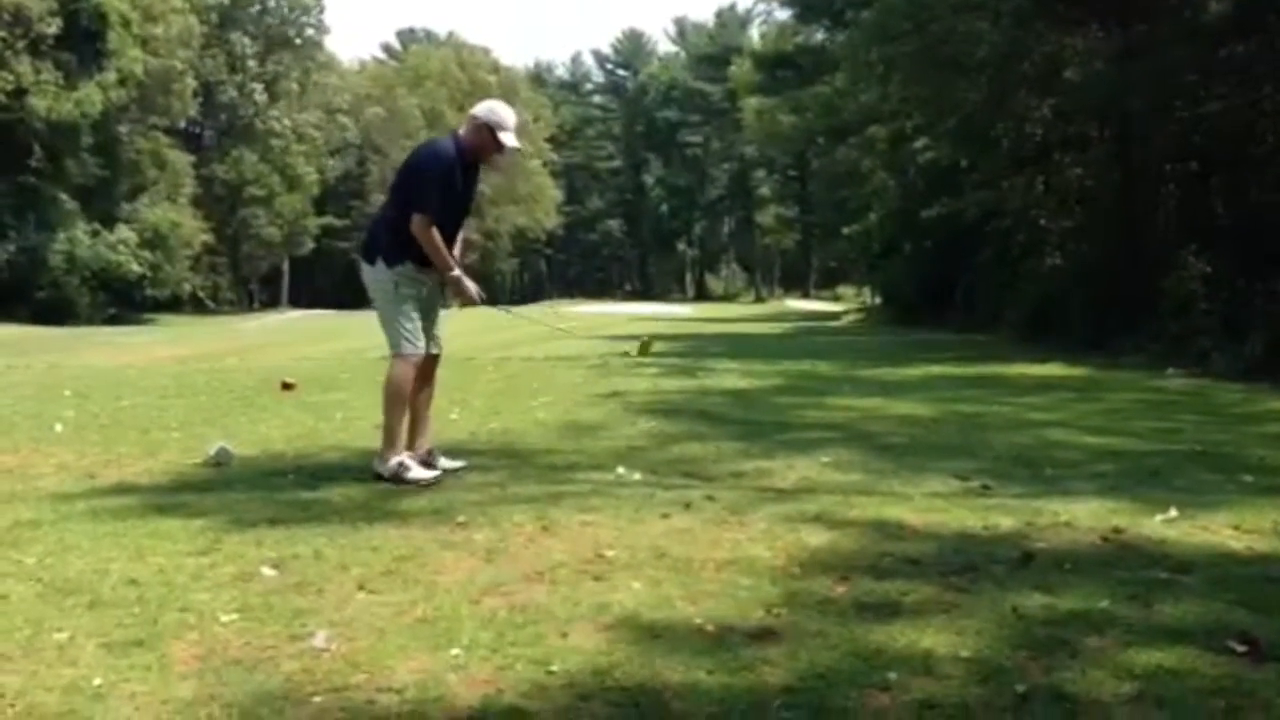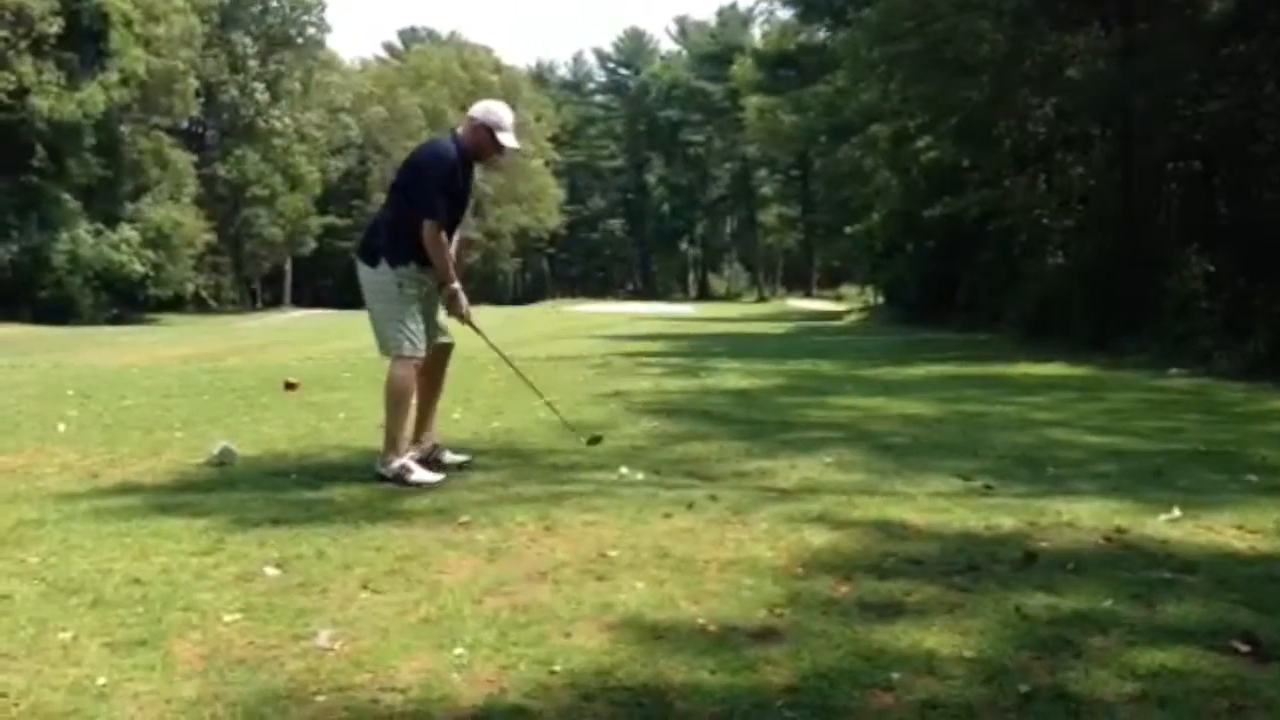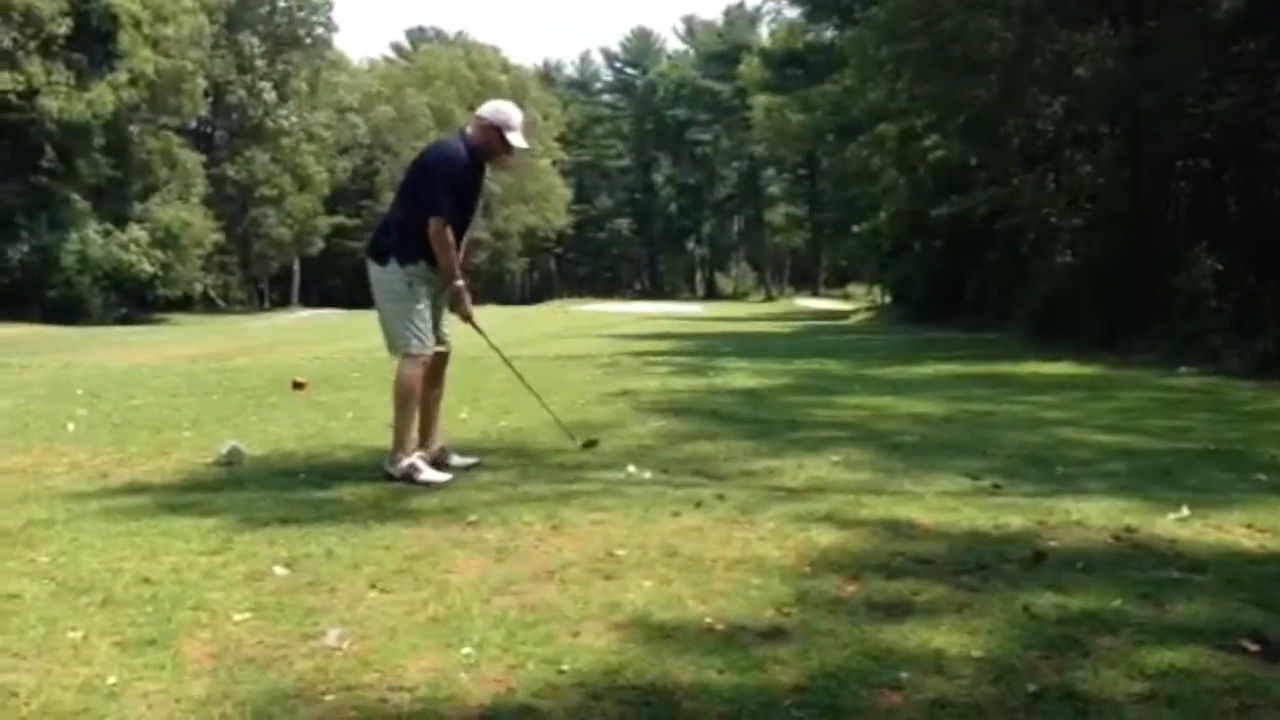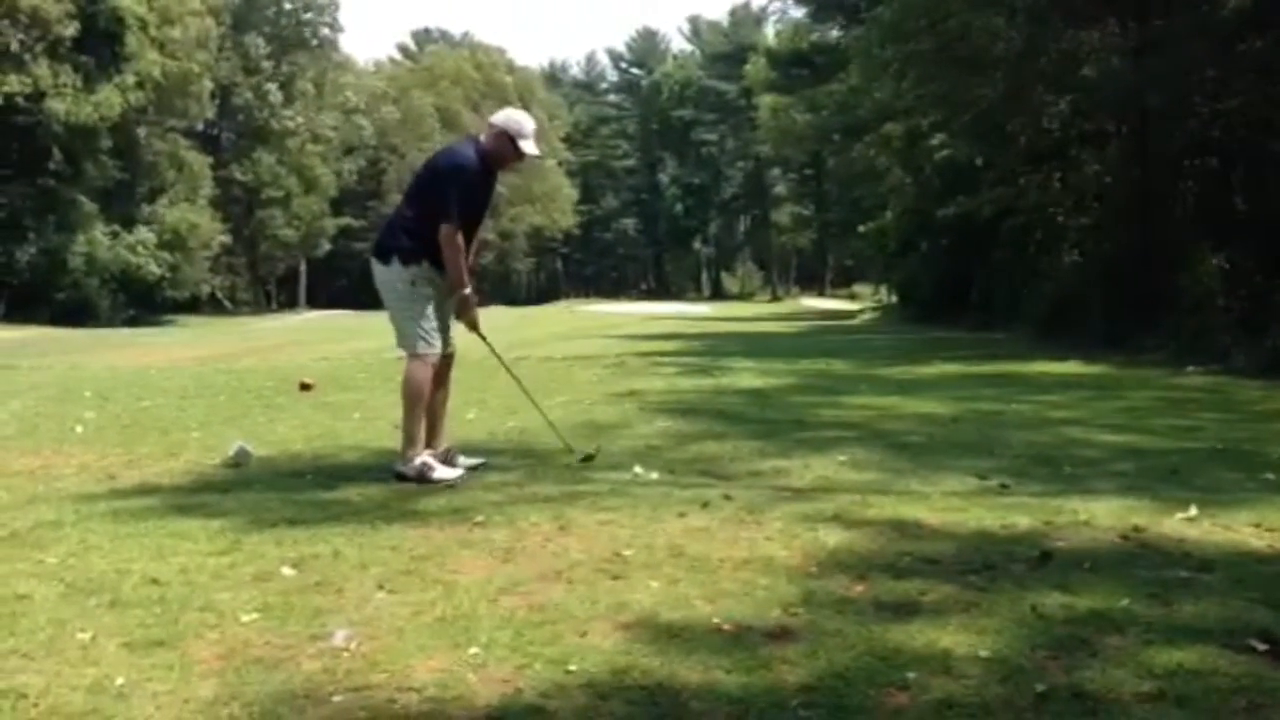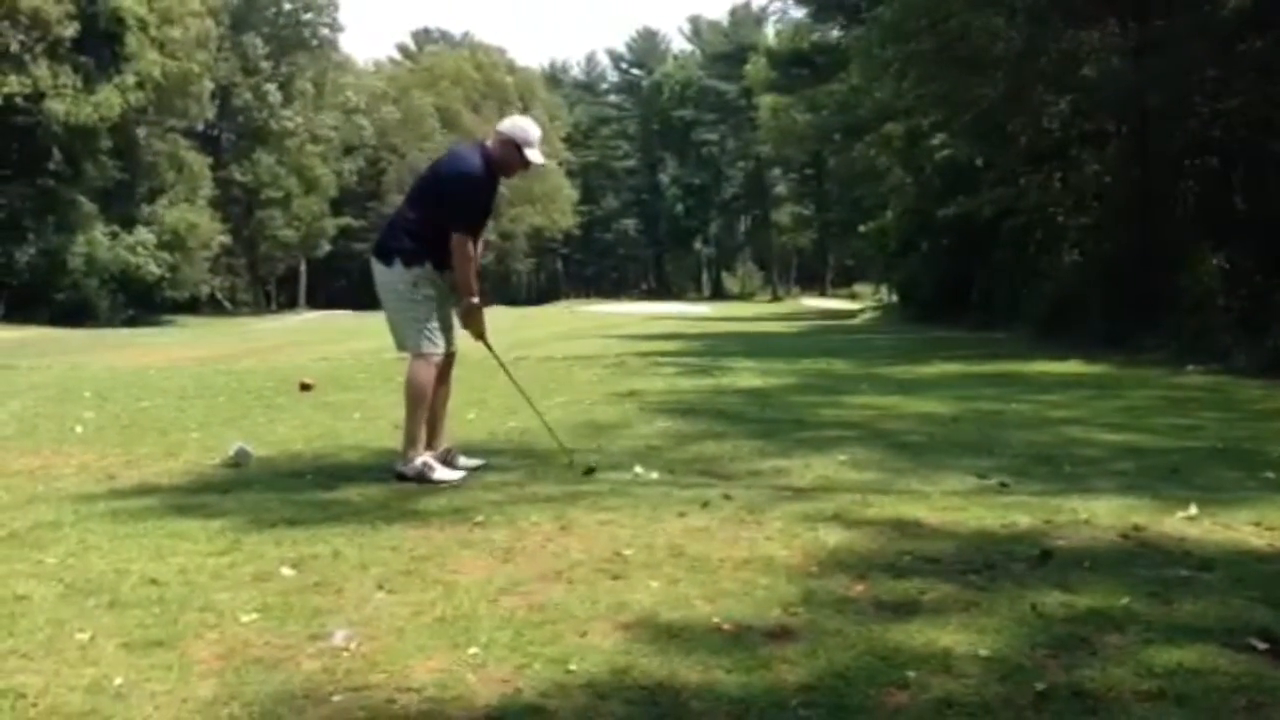
dt=0.2s
person 1, frame 1
left shoulder: (468, 165)
right shoulder: (437, 157)
left elbow: (454, 226)
right elbow: (420, 226)
left wrist: (454, 272)
right wrist: (455, 276)
left hip: (420, 267)
right hip: (391, 264)
left knee: (428, 355)
right knee: (408, 353)
left ankle: (419, 449)
right ankle: (390, 457)
person 1, frame 2
left shoulder: (461, 162)
right shoulder: (440, 159)
left elbow: (448, 228)
right elbow: (431, 231)
left wrist: (451, 281)
right wrist: (452, 287)
left hip: (414, 266)
right hip: (389, 264)
left knee: (439, 345)
right knee: (408, 354)
left ankle: (423, 443)
right ankle: (393, 458)
person 1, frame 3
left shoulder: (471, 163)
right shoulder: (449, 158)
left elbow: (459, 226)
right elbow: (438, 228)
left wrist: (454, 279)
right wrist: (457, 285)
left hip: (422, 266)
right hip: (398, 263)
left knee: (437, 353)
right knee: (416, 354)
left ankle: (429, 448)
right ankle: (401, 458)
person 1, frame 4
left shoulder: (482, 168)
right shoulder: (461, 164)
left elbow: (468, 233)
right elbow: (448, 234)
left wrist: (462, 285)
right wrist: (464, 292)
left hip: (427, 266)
right hip: (403, 262)
left knee: (443, 353)
right knee: (424, 353)
left ankle: (435, 448)
right ankle: (411, 457)
person 1, frame 5
left shoulder: (484, 171)
right shoulder: (468, 171)
left elbow: (473, 239)
right elbow: (460, 243)
left wrist: (465, 294)
right wrist: (472, 302)
left hip: (427, 266)
right hip: (404, 264)
left knee: (445, 354)
right knee: (428, 353)
left ankle: (436, 449)
right ankle: (412, 457)
